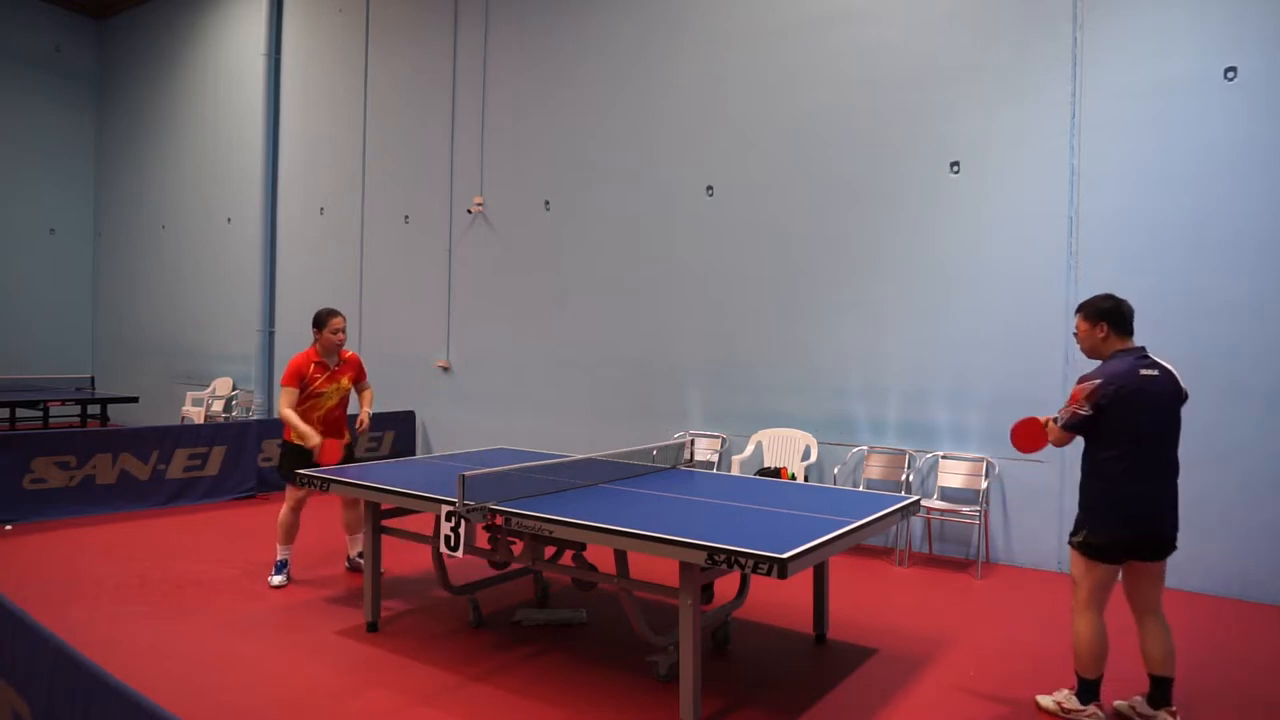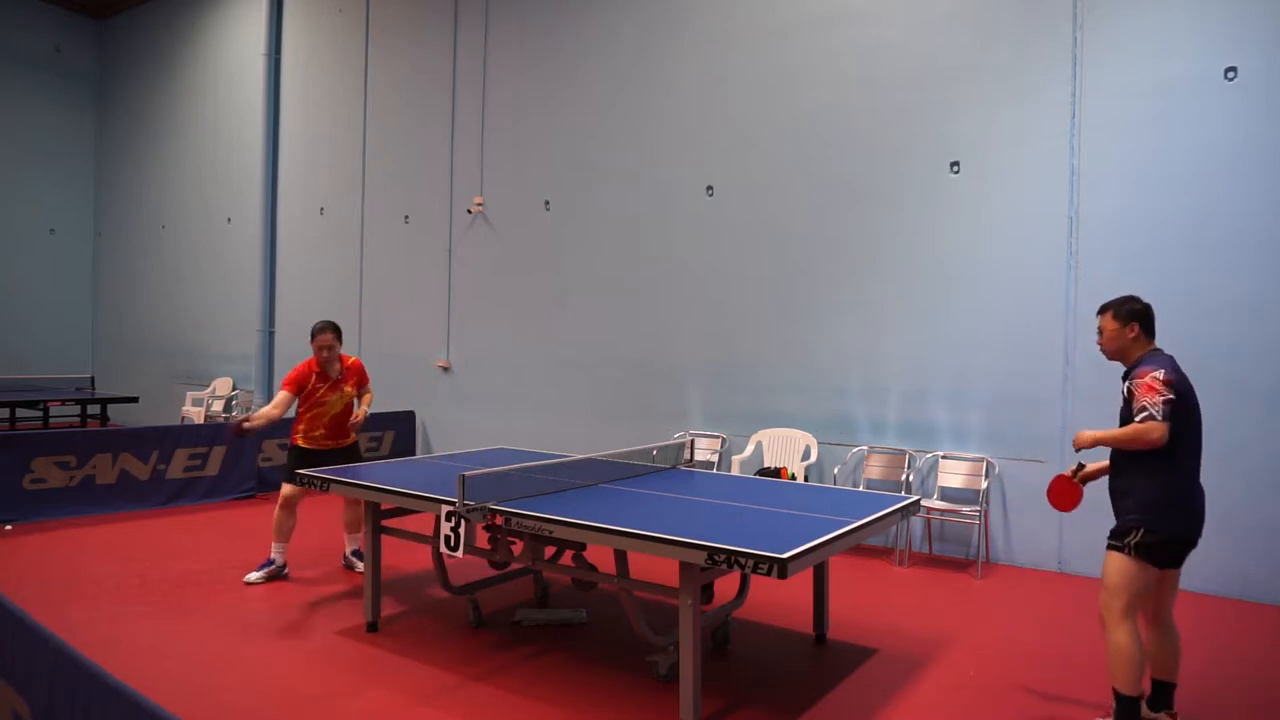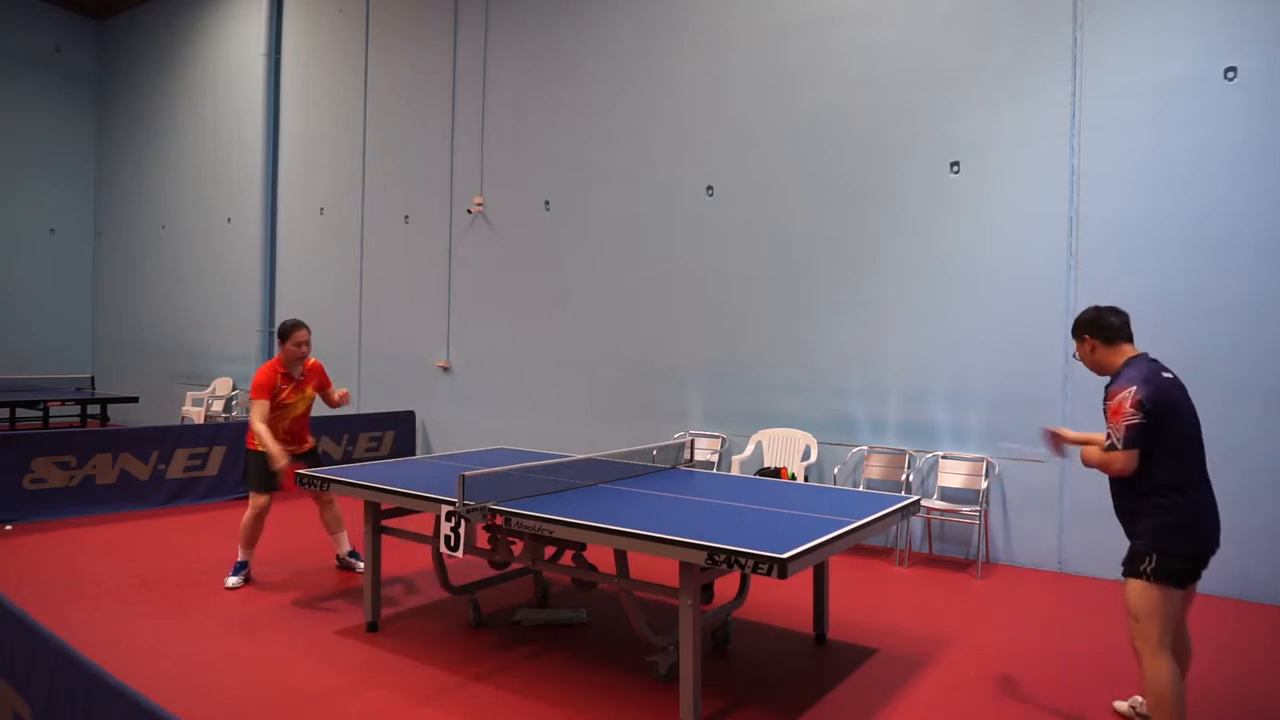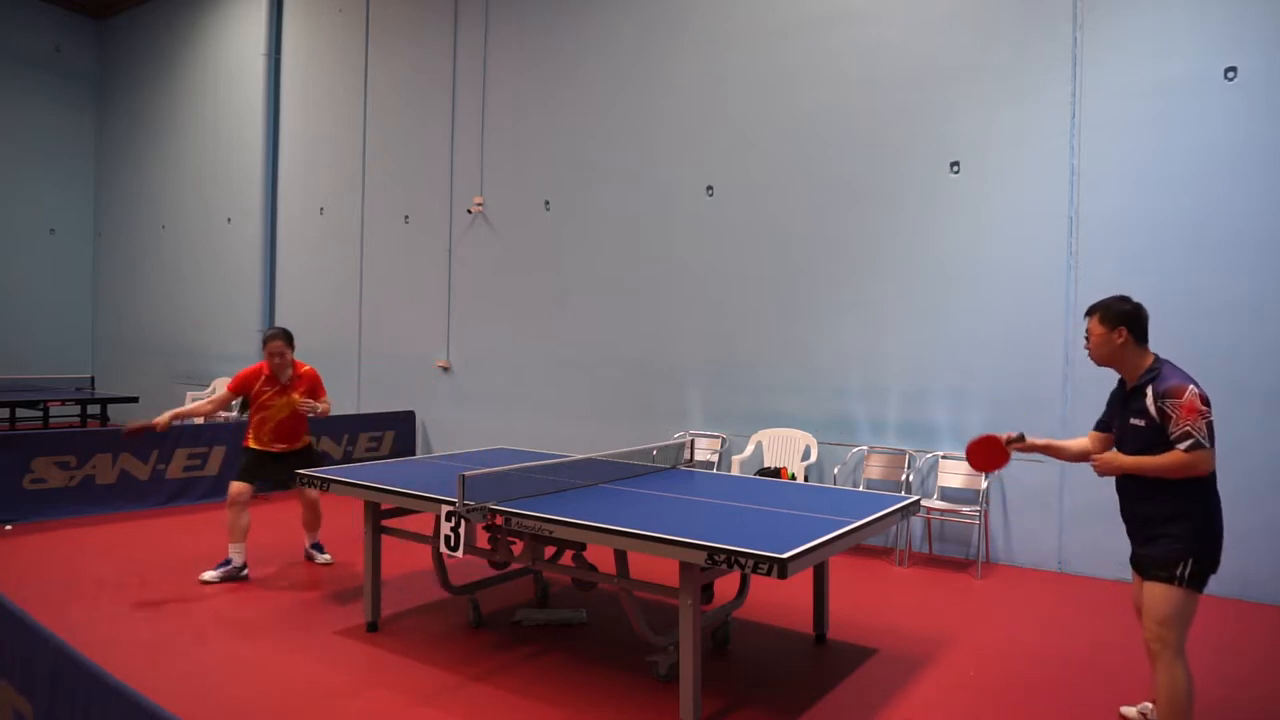
dt=0.5s
person 1, frame 1
left shoulder: (1098, 382)
right shoulder: (1170, 377)
left elbow: (1059, 437)
left wrist: (1059, 418)
right wrist: (1073, 417)
left hip: (1107, 517)
right hip: (1158, 516)
left knee: (1087, 608)
right knee: (1148, 609)
person 1, frame 2
left shoulder: (1150, 374)
right shoulder: (1165, 372)
left elbow: (1153, 435)
left wrist: (1094, 437)
right wrist: (1096, 469)
left hip: (1151, 517)
right hip: (1177, 515)
left knee: (1115, 613)
right knee: (1156, 615)
person 1, frame 3
left shoulder: (1126, 389)
right shoulder: (1162, 377)
left elbow: (1122, 463)
left wrist: (1090, 454)
right wrist: (1074, 437)
left hip: (1164, 533)
right hip: (1195, 525)
left knee: (1150, 643)
right knee: (1170, 627)
person 1, frame 4
left shoulder: (1174, 389)
right shoulder: (1125, 392)
left elbow: (1200, 462)
right elbow: (1094, 446)
left wrist: (1123, 464)
right wrist: (1036, 444)
left hip: (1183, 537)
right hip: (1153, 534)
left knee: (1162, 644)
right knee: (1155, 626)
person 2, frame 1
left shoulder: (352, 361)
right shoulder: (299, 364)
left elbow: (365, 389)
right elbow: (284, 410)
left wrist: (365, 411)
right wrist: (308, 433)
left hip: (338, 441)
right hip: (302, 443)
left knee: (352, 496)
right knee: (294, 500)
left ankle: (356, 556)
right ankle: (282, 563)
person 2, frame 2
left shoulder: (355, 366)
right shoulder: (301, 373)
left elbow: (367, 392)
right elbow: (277, 407)
left wrist: (363, 410)
right wrist: (260, 417)
left hip: (344, 444)
right hip: (307, 446)
left knee: (353, 496)
right knee: (287, 498)
left ankle: (352, 553)
right ankle: (277, 562)
person 2, frame 3
left shoulder: (314, 368)
right shoulder: (265, 376)
left elbow: (331, 400)
right elbow: (257, 422)
left wrist: (340, 397)
right wrist: (274, 453)
left hip: (302, 448)
right hip: (266, 450)
left knee: (327, 497)
right knee: (259, 506)
left ankle: (345, 554)
right ankle: (242, 565)
person 2, frame 4
left shoulder: (309, 375)
right shoulder: (251, 376)
left elbow: (326, 407)
right elbow: (214, 404)
left wrist: (316, 409)
right wrist: (174, 414)
left hip: (298, 448)
right hip: (259, 448)
left knee: (311, 498)
right knee: (237, 496)
left ankle: (313, 545)
right ankle: (236, 563)
